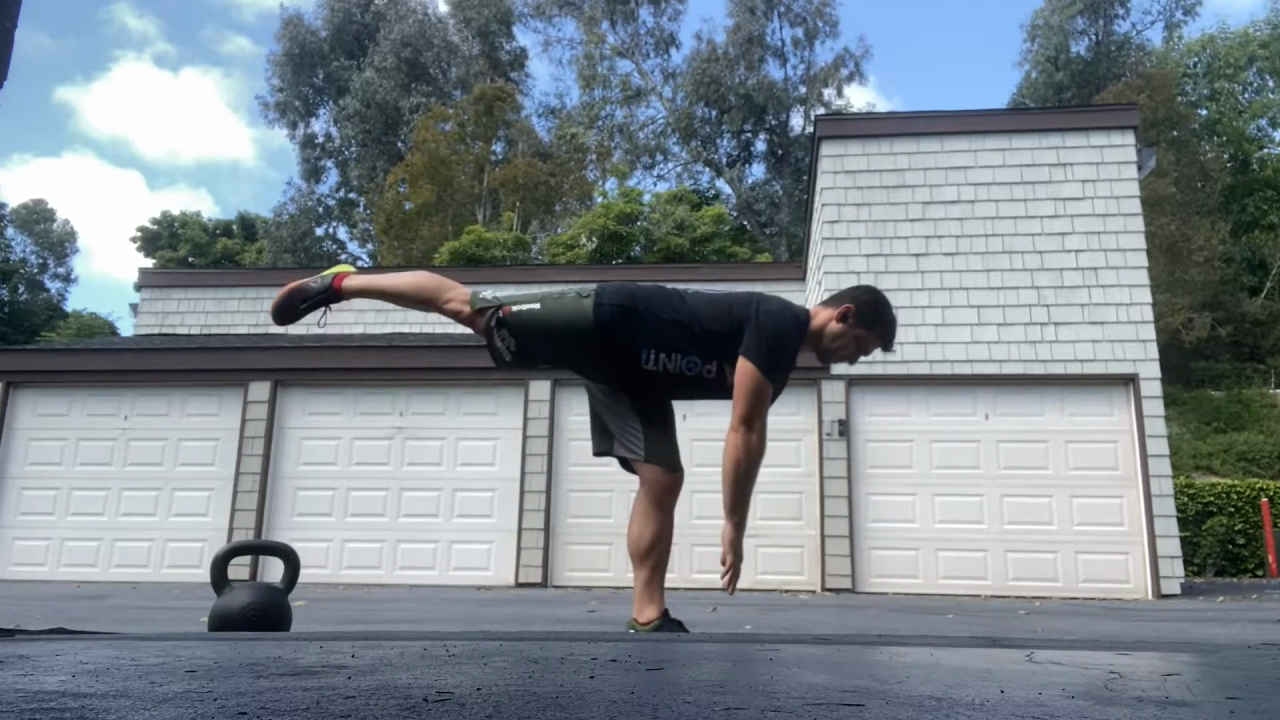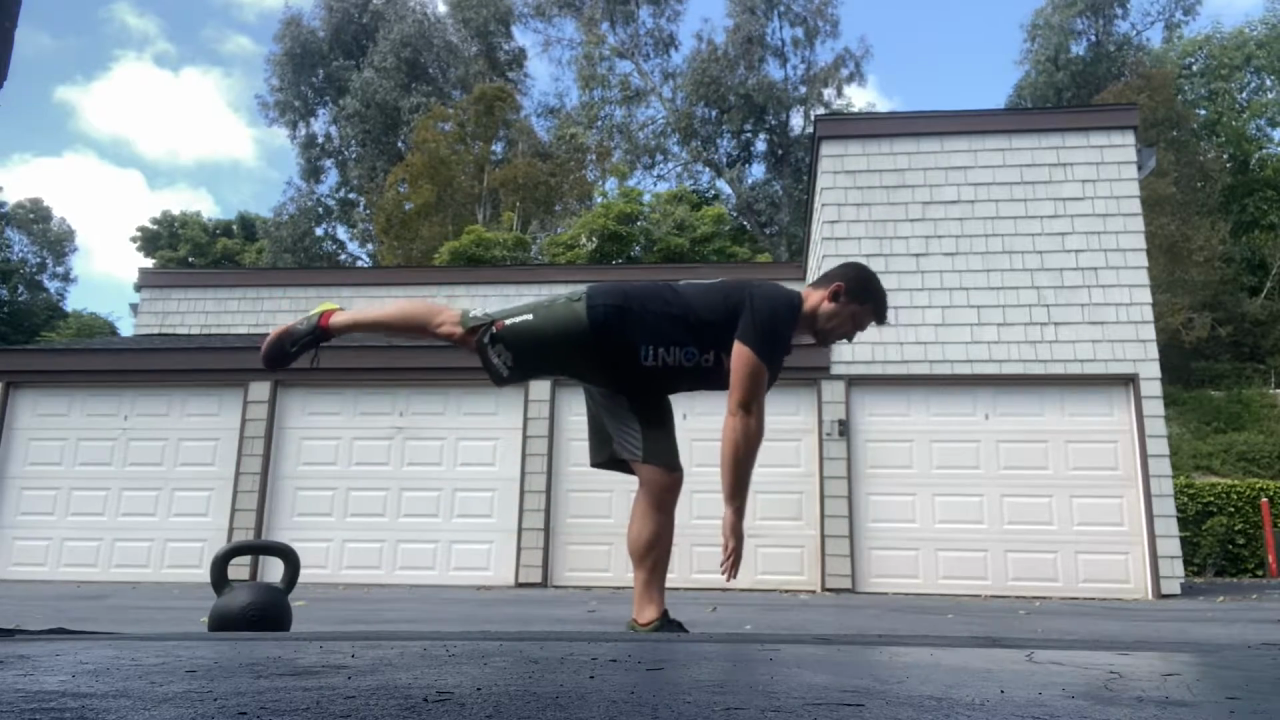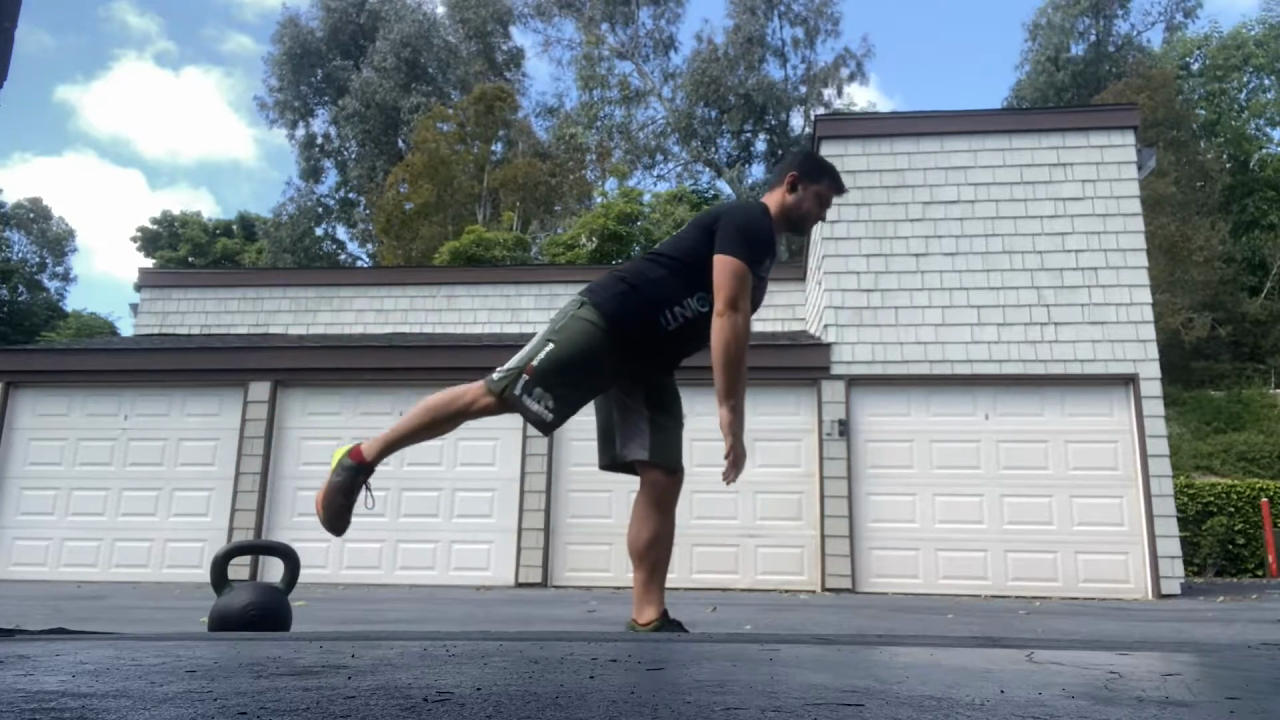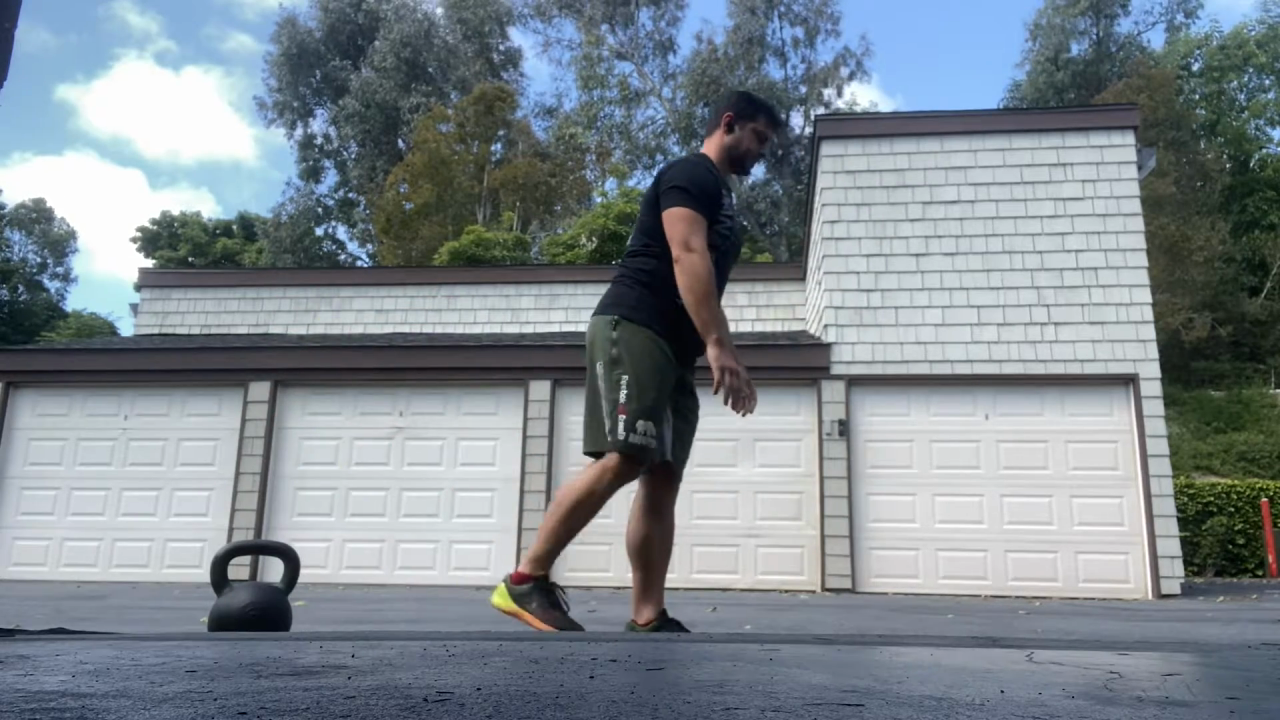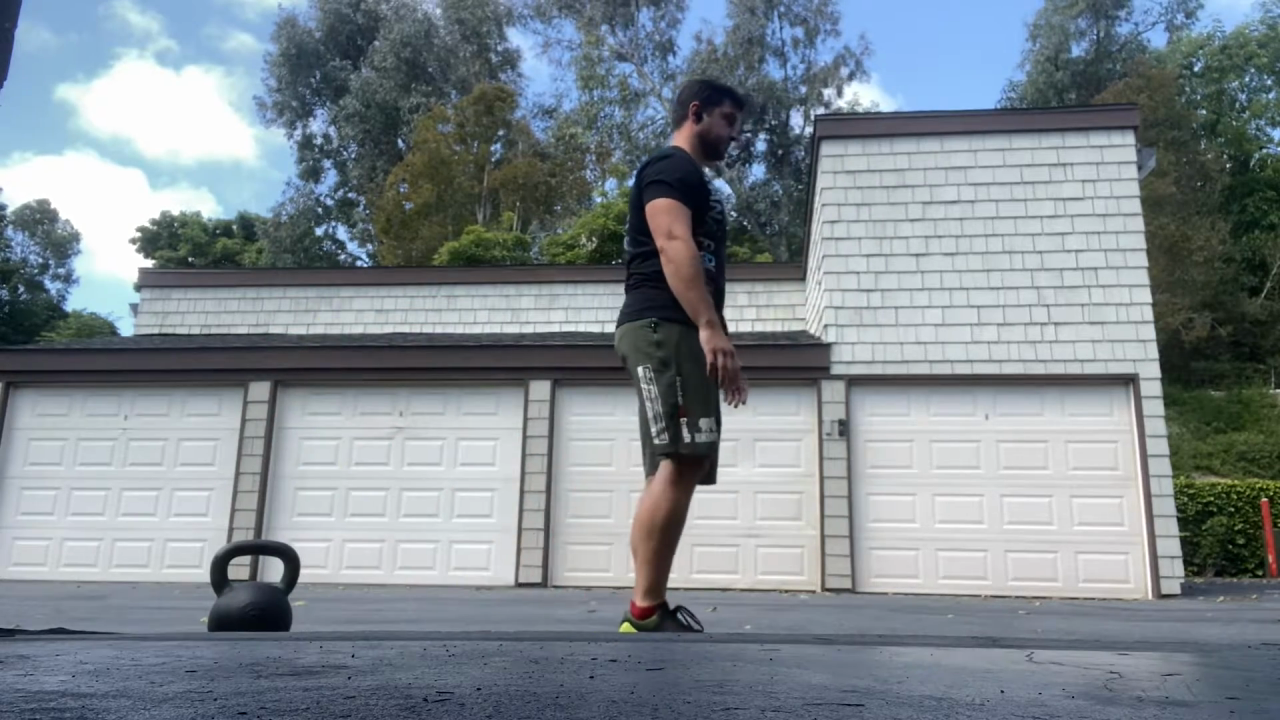
dt=0.4s
person 1, frame 1
left shoulder: (780, 360)
right shoulder: (778, 323)
left elbow: (750, 436)
right elbow: (743, 433)
left wrist: (735, 525)
right wrist: (732, 527)
left hip: (629, 371)
right hip: (599, 325)
left knee: (663, 481)
right knee: (464, 305)
left ankle: (648, 614)
right ankle: (340, 283)
person 1, frame 2
left shoulder: (779, 335)
right shoulder: (773, 305)
left elbow: (747, 418)
right elbow: (740, 416)
left wrist: (731, 508)
right wrist: (734, 512)
left hip: (629, 370)
right hip: (597, 327)
left knee: (662, 483)
right knee: (457, 326)
left ankle: (648, 615)
right ankle: (325, 324)
person 1, frame 3
left shoulder: (763, 245)
right shoulder: (748, 219)
left elbow: (728, 326)
right elbow: (726, 315)
left wrist: (730, 419)
right wrist: (731, 418)
left hip: (650, 357)
right hip: (605, 322)
left knee: (663, 479)
right knee: (494, 398)
left ankle: (649, 617)
right ankle: (362, 457)
person 1, frame 4
left shoulder: (718, 191)
right shoulder: (689, 176)
left elbow: (707, 279)
right elbow: (690, 259)
left wrist: (722, 362)
right wrist: (719, 347)
left hip: (672, 343)
right hip: (633, 326)
left knee: (662, 479)
right knee: (622, 459)
left ankle: (648, 615)
right ankle: (526, 581)
person 1, frame 5
left shoulder: (695, 182)
right shoulder: (669, 167)
right elbow: (674, 246)
left wrist: (720, 353)
right wrist: (710, 328)
left hip: (684, 336)
right hip: (662, 328)
left knee: (676, 472)
right knee: (679, 464)
left ankle: (654, 610)
right ankle: (645, 612)
